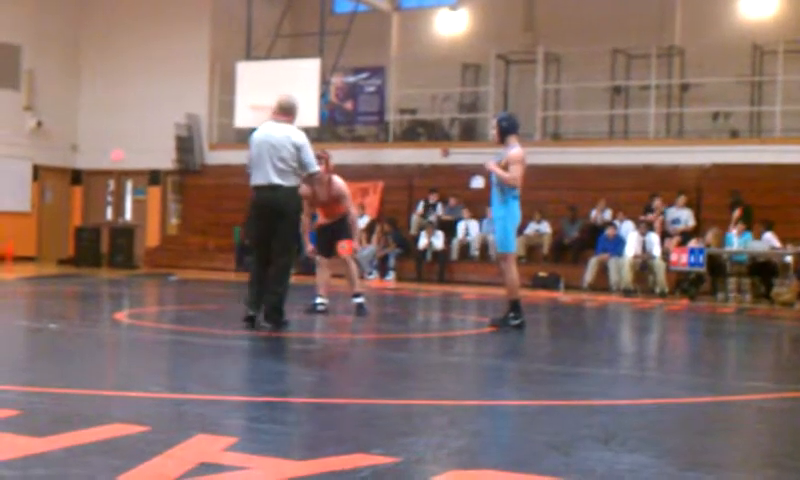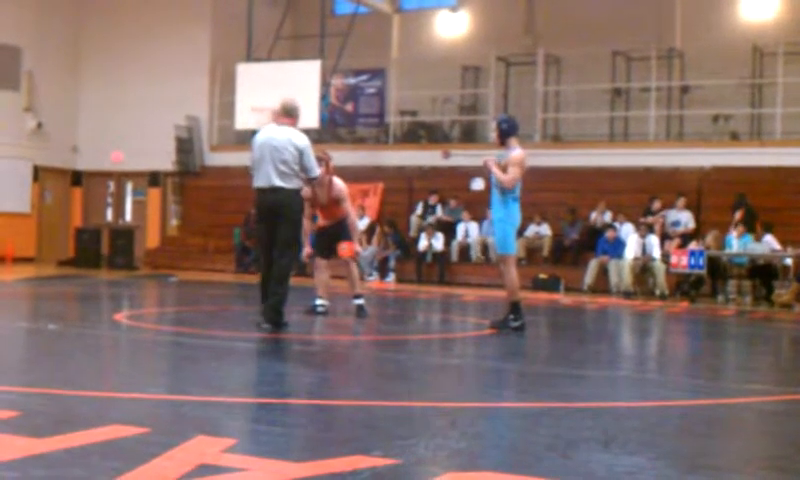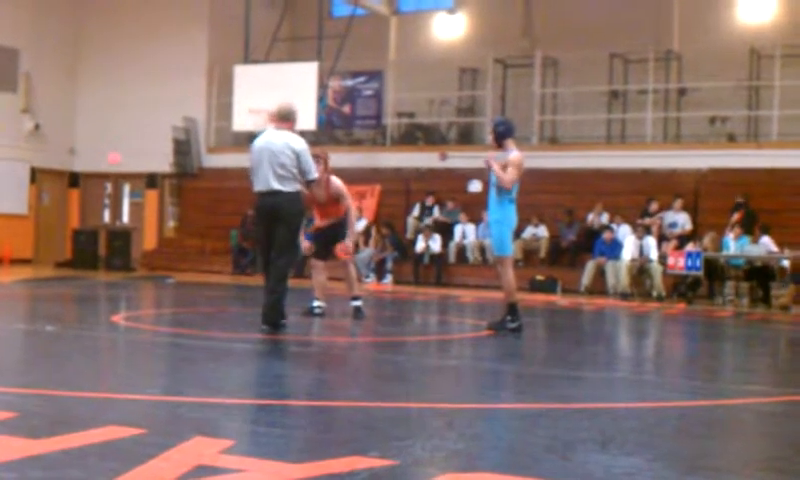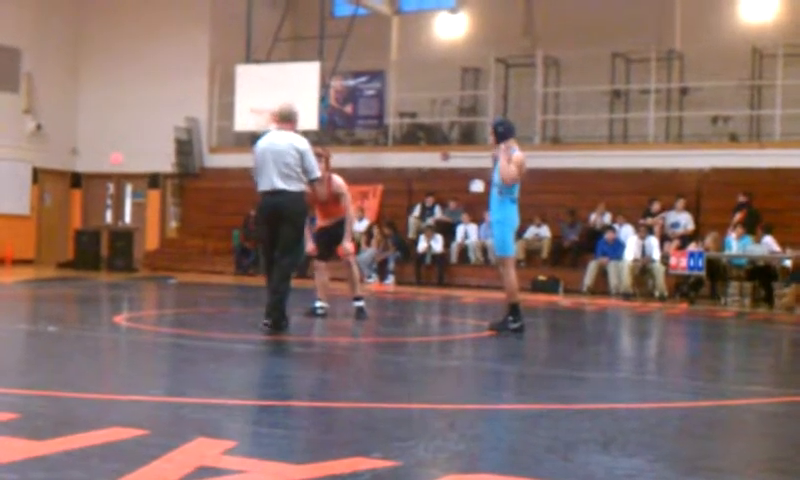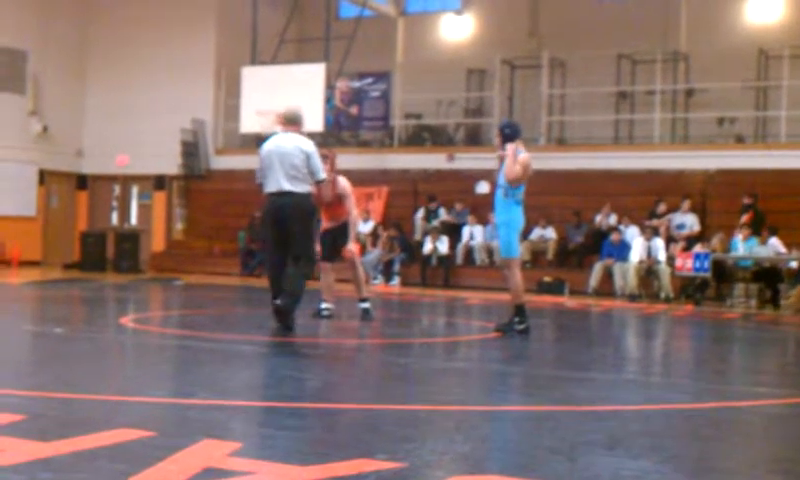
dt=0.2s
person 1, frame 1
left shoulder: (257, 134)
right shoulder: (297, 136)
left elbow: (251, 167)
right elbow: (313, 173)
right wrist: (298, 176)
left hip: (260, 195)
right hip: (286, 196)
left knee: (260, 254)
right knee: (282, 256)
left ankle: (253, 307)
right ankle: (272, 315)
person 1, frame 2
left shoulder: (259, 137)
right shoulder: (299, 138)
left elbow: (254, 169)
right elbow: (313, 176)
right wrist: (301, 181)
left hip: (263, 196)
right hip: (289, 198)
left knee: (267, 256)
right knee: (284, 257)
left ankle: (266, 312)
right ankle: (273, 316)
person 1, frame 3
left shoulder: (258, 142)
right shoulder: (297, 142)
left elbow: (253, 175)
right elbow: (311, 179)
right wrist: (306, 191)
left hip: (263, 201)
right hip: (289, 201)
left knee: (269, 258)
right knee: (282, 259)
left ankle: (276, 313)
right ankle: (271, 316)
person 1, frame 4
left shoulder: (260, 143)
right shoulder: (299, 142)
left elbow: (256, 177)
right elbow: (314, 179)
right wrist: (320, 197)
left hip: (267, 201)
right hip: (292, 201)
left knee: (271, 257)
right knee: (287, 258)
left ankle: (276, 313)
right ankle: (274, 314)
person 1, frame 5
left shoulder: (266, 146)
right shoulder: (306, 144)
left elbow: (261, 181)
right elbow: (320, 180)
left hip: (273, 202)
right hip: (299, 202)
left knee: (276, 259)
right knee: (303, 258)
left ankle: (281, 315)
right ankle: (288, 301)
person 2, frame 1
left shoulder: (515, 153)
right shoulder: (507, 152)
left elbow: (514, 181)
left wrist: (494, 168)
right wrist: (494, 167)
left hip: (507, 211)
right hip: (501, 210)
left knee: (508, 261)
right knee: (504, 261)
left ankle: (516, 313)
right ankle: (513, 311)
person 2, frame 2
left shoulder: (516, 154)
right shoulder: (508, 154)
left elbow: (509, 183)
left wrist: (492, 167)
right wrist: (493, 167)
left hip: (506, 212)
right hip: (501, 212)
left knee: (508, 263)
right knee: (505, 263)
left ankle: (516, 316)
right ankle: (513, 313)
person 2, frame 3
left shoulder: (514, 156)
right shoulder: (505, 156)
left elbow: (507, 184)
left wrist: (495, 165)
right wrist: (493, 166)
left hip: (503, 214)
right hip: (497, 214)
left knee: (505, 264)
right knee: (502, 264)
left ankle: (513, 317)
right ankle: (510, 315)
person 2, frame 4
left shoulder: (516, 156)
right shoulder: (507, 155)
left elbow: (507, 179)
left wrist: (503, 156)
right wrist: (498, 159)
left hip: (505, 215)
right hip: (499, 214)
left knee: (507, 265)
right knee: (504, 265)
left ankle: (515, 317)
right ankle: (512, 315)
person 2, frame 5
left shoulder: (522, 157)
right shoulder: (512, 155)
left elbow: (511, 178)
right elbow: (504, 180)
left wrist: (510, 154)
right wrist: (504, 158)
left hip: (510, 216)
right hip: (504, 216)
left knee: (512, 266)
right knee: (509, 267)
left ankle: (521, 319)
right ankle: (517, 317)
person 3, frame 1
left shoulder: (338, 184)
right shoulder: (305, 188)
left elbow: (351, 212)
right elbow: (305, 216)
left wrist: (355, 239)
right wrist: (307, 242)
left hip: (343, 221)
right hip: (324, 223)
left knee: (347, 256)
right knee: (321, 260)
left ankle: (359, 300)
right ankle: (321, 301)
person 3, frame 2
left shoulder: (338, 186)
right shoulder: (307, 190)
left elbow: (350, 215)
right elbow: (306, 218)
left wrist: (356, 243)
right wrist: (306, 246)
left hip: (342, 223)
right hip: (324, 225)
left knee: (348, 258)
right knee: (319, 262)
left ankle: (359, 301)
right ankle: (321, 302)
person 3, frame 3
left shoulder: (335, 184)
left elbow: (351, 209)
left wrist: (350, 238)
right wrist: (303, 239)
left hip: (340, 224)
right hip: (321, 226)
left knee: (346, 259)
right knee: (316, 263)
left ankle: (356, 303)
right ankle: (319, 304)
person 3, frame 4
left shoulder: (337, 183)
left elbow: (349, 211)
left wrist: (347, 239)
right wrist: (308, 240)
left hip: (341, 223)
right hip: (322, 226)
left knee: (348, 259)
right knee: (319, 263)
left ankle: (359, 303)
right ankle: (321, 304)
person 3, frame 5
left shoulder: (342, 184)
left elbow: (353, 213)
left wrist: (352, 241)
left hip: (345, 225)
right hip: (327, 227)
left knee: (353, 260)
right knee: (324, 265)
left ankle: (364, 304)
right ankle: (327, 305)
